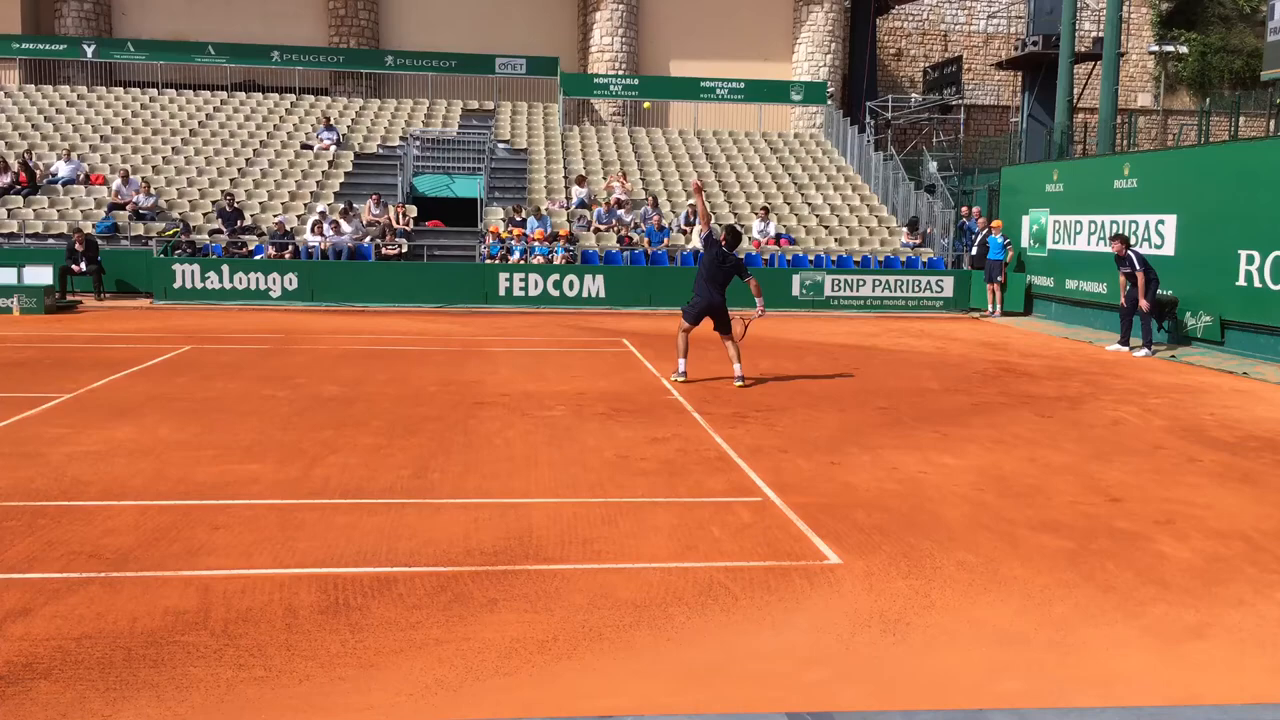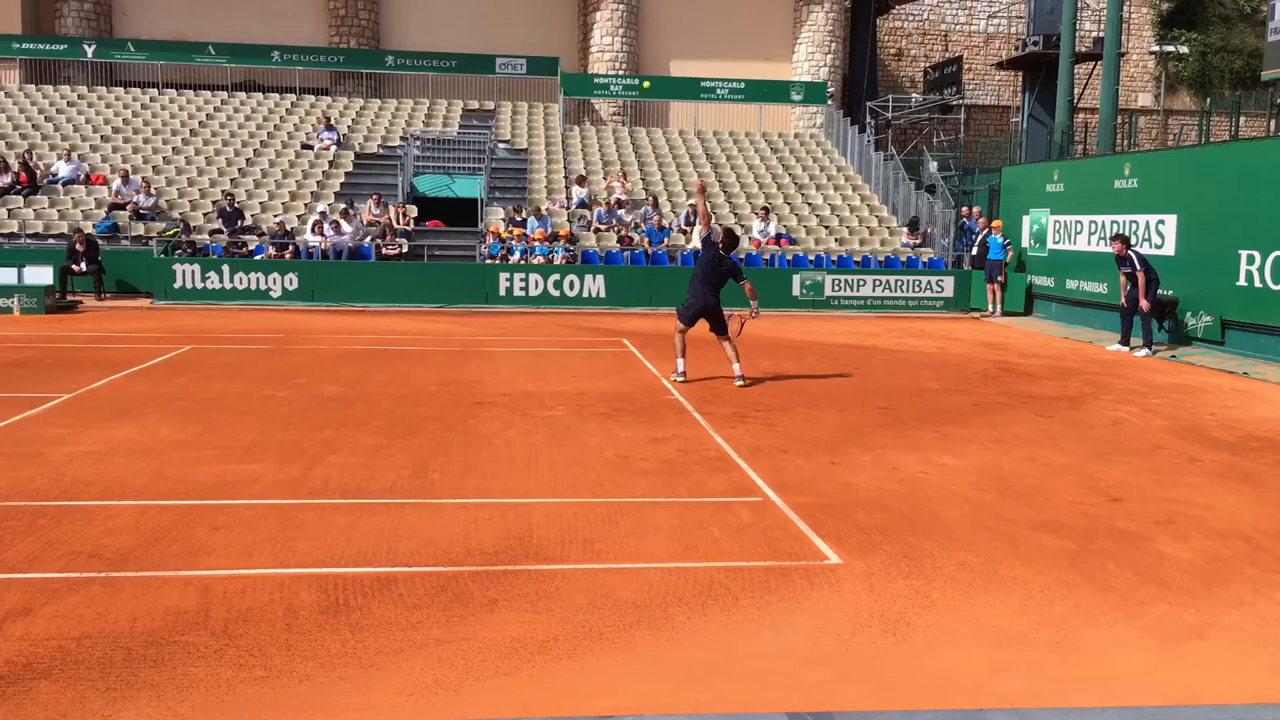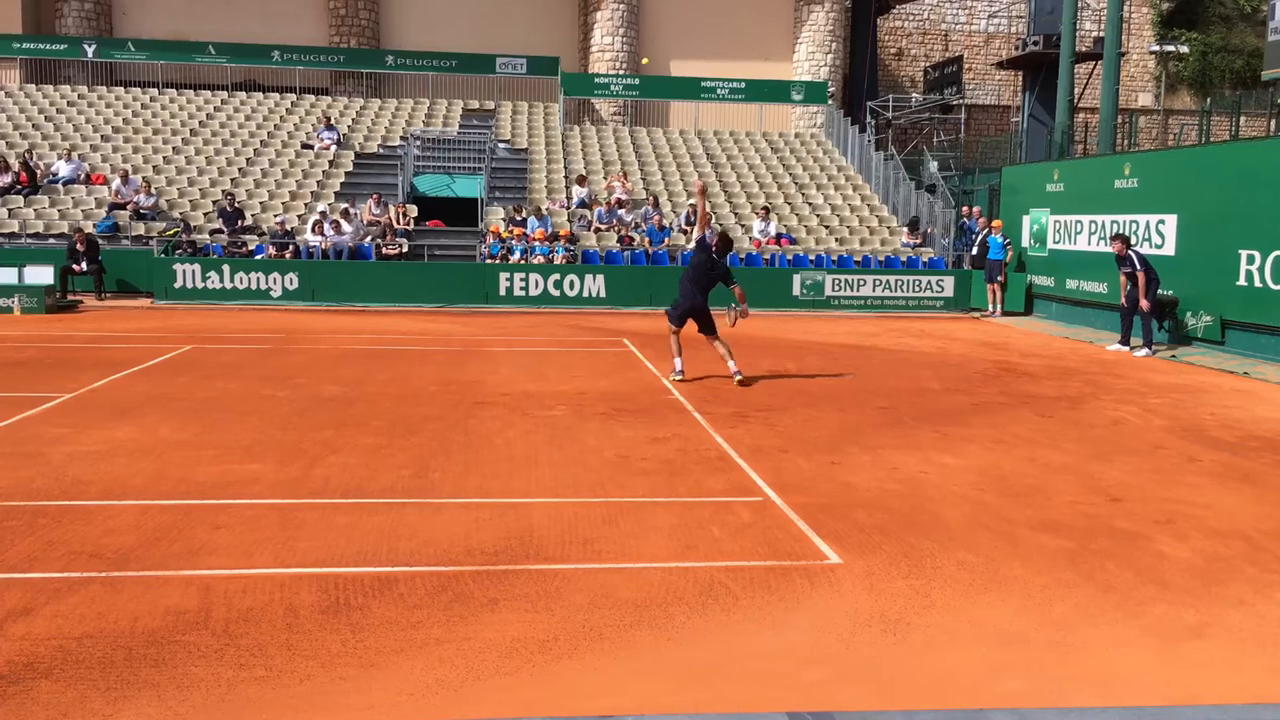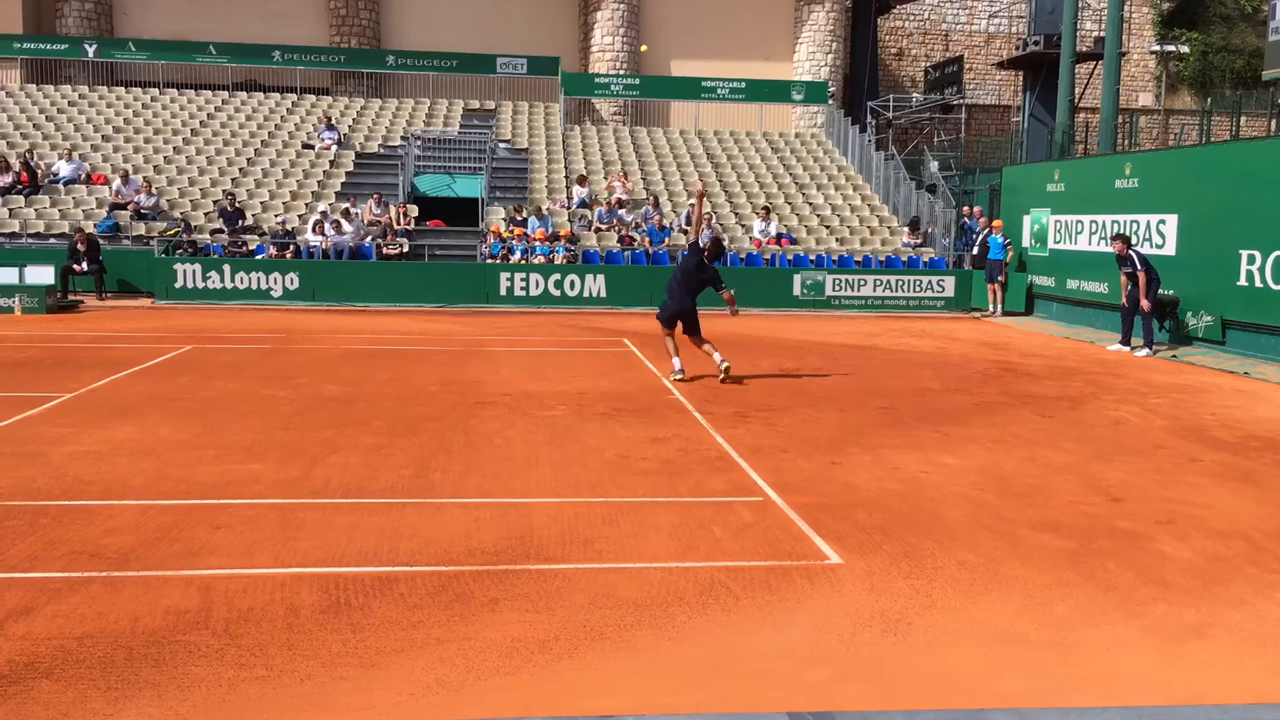
dt=0.1s
person 1, frame 1
left shoulder: (713, 248)
right shoulder: (736, 262)
left elbow: (704, 221)
right elbow: (753, 284)
left wrist: (698, 194)
right wrist: (760, 304)
left hip: (701, 301)
right hip: (719, 303)
left knee: (683, 331)
right knee: (728, 338)
left ankle: (681, 371)
right ankle: (739, 375)
person 1, frame 2
left shoulder: (709, 250)
right shoulder: (732, 265)
left elbow: (704, 221)
right elbow: (748, 287)
left wrist: (700, 195)
right wrist: (754, 306)
left hip: (695, 302)
right hip: (713, 305)
left knee: (679, 332)
right knee: (725, 339)
left ankle: (680, 371)
right ankle: (738, 374)
person 1, frame 3
left shoulder: (703, 252)
right shoulder: (723, 268)
left elbow: (701, 224)
right elbow: (738, 291)
left wrist: (700, 196)
right wrist: (743, 308)
left hip: (683, 302)
right hip: (701, 305)
left knee: (673, 333)
right knee: (714, 339)
left ankle: (678, 370)
right ankle: (735, 370)
person 1, frame 4
left shoulder: (694, 256)
right shoulder: (712, 273)
left elbow: (695, 227)
right elbow: (727, 296)
left wrist: (699, 200)
right wrist: (733, 308)
left hip: (672, 305)
right hip: (689, 307)
left knee: (668, 335)
right knee: (698, 340)
left ankle: (677, 369)
right ankle: (721, 361)
